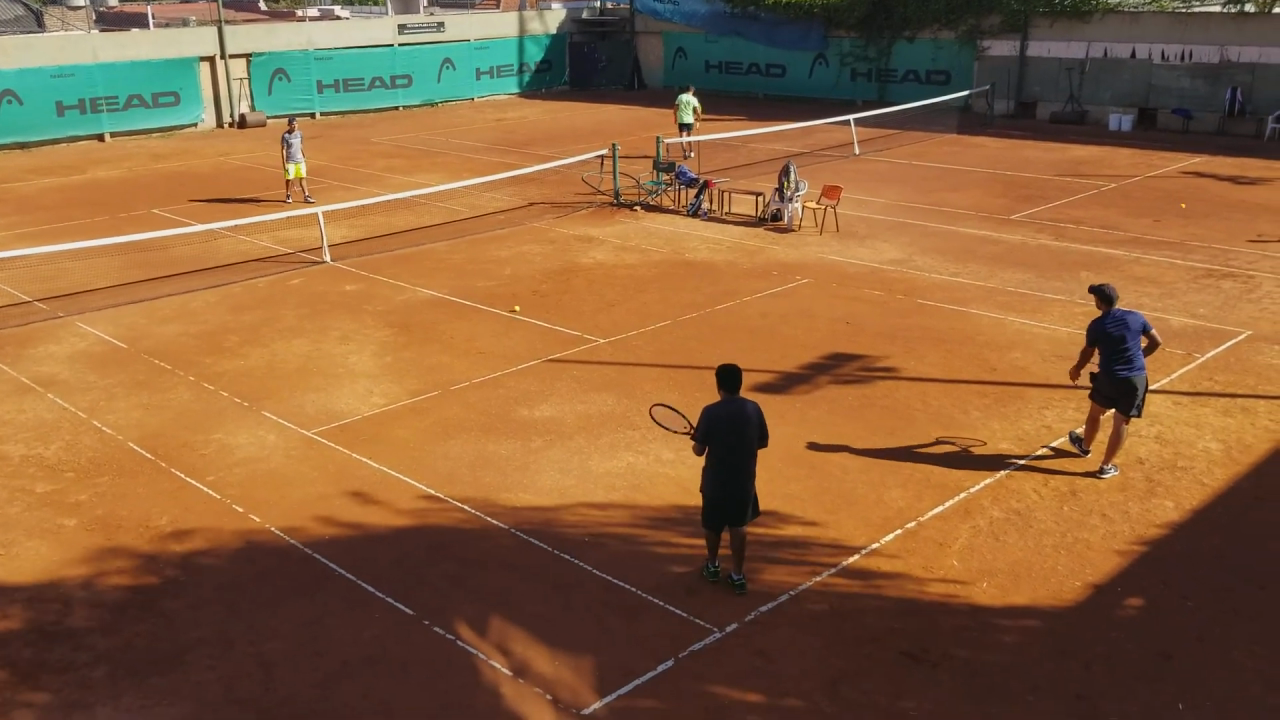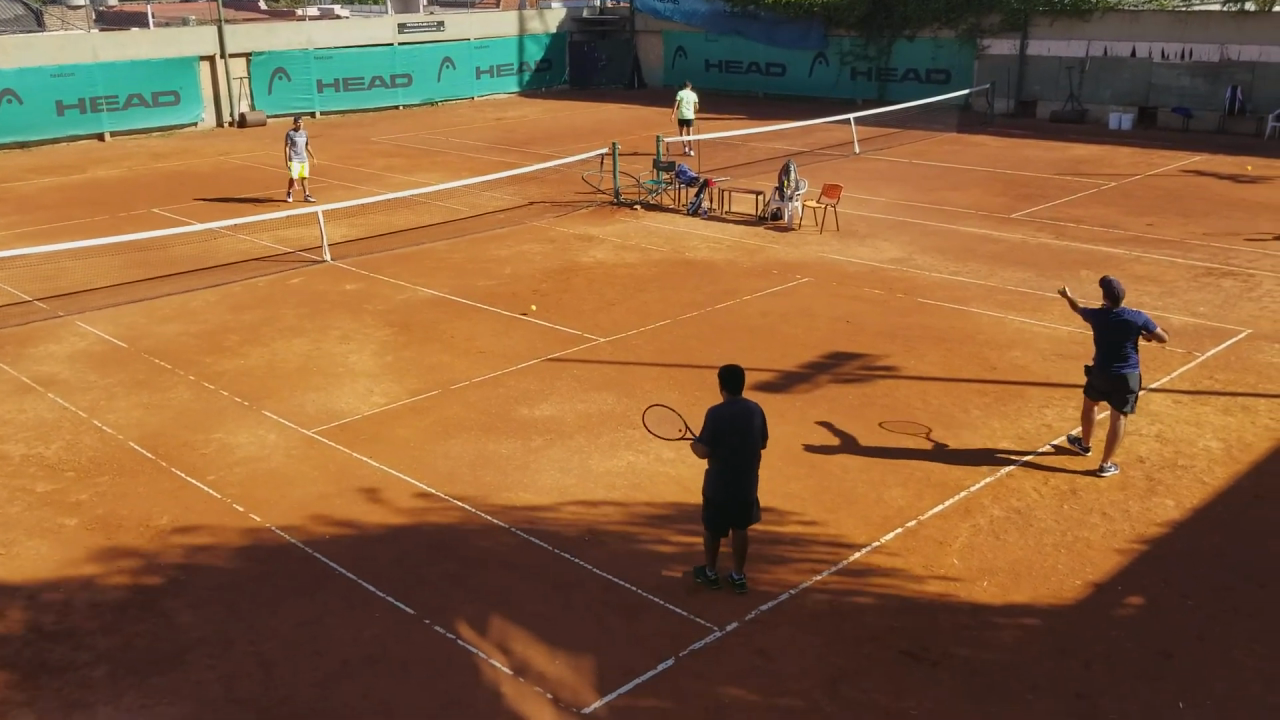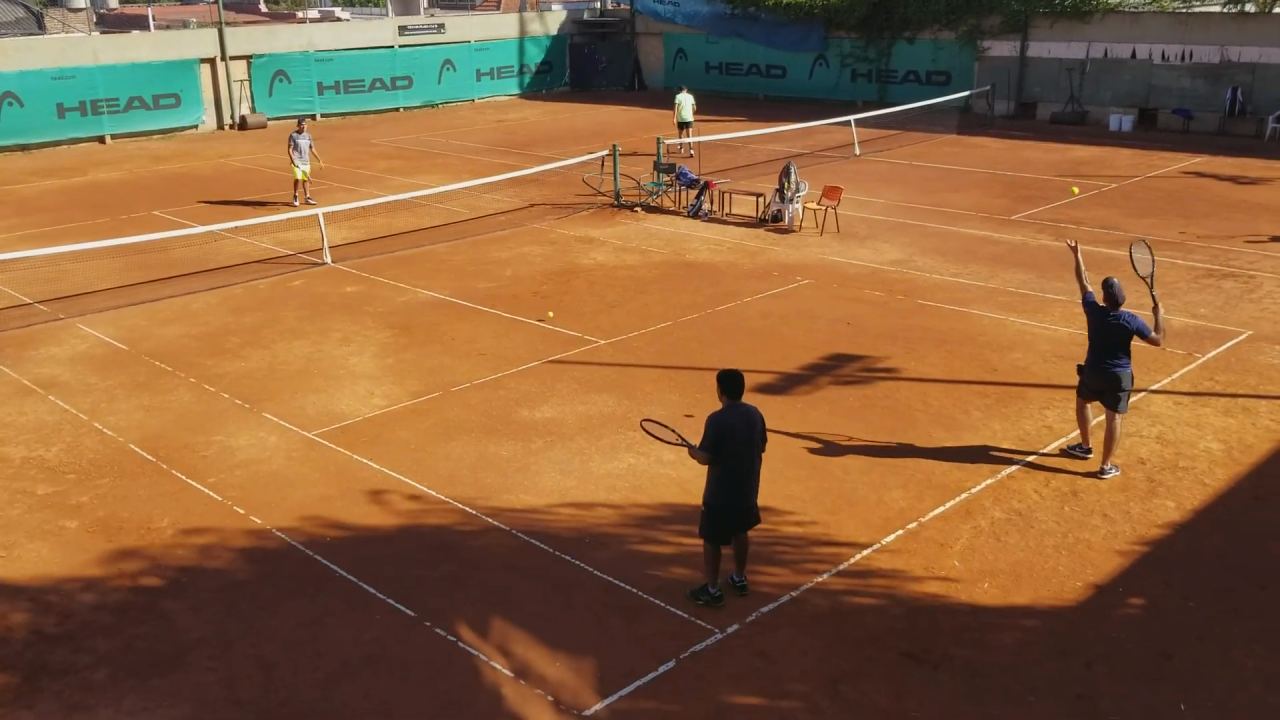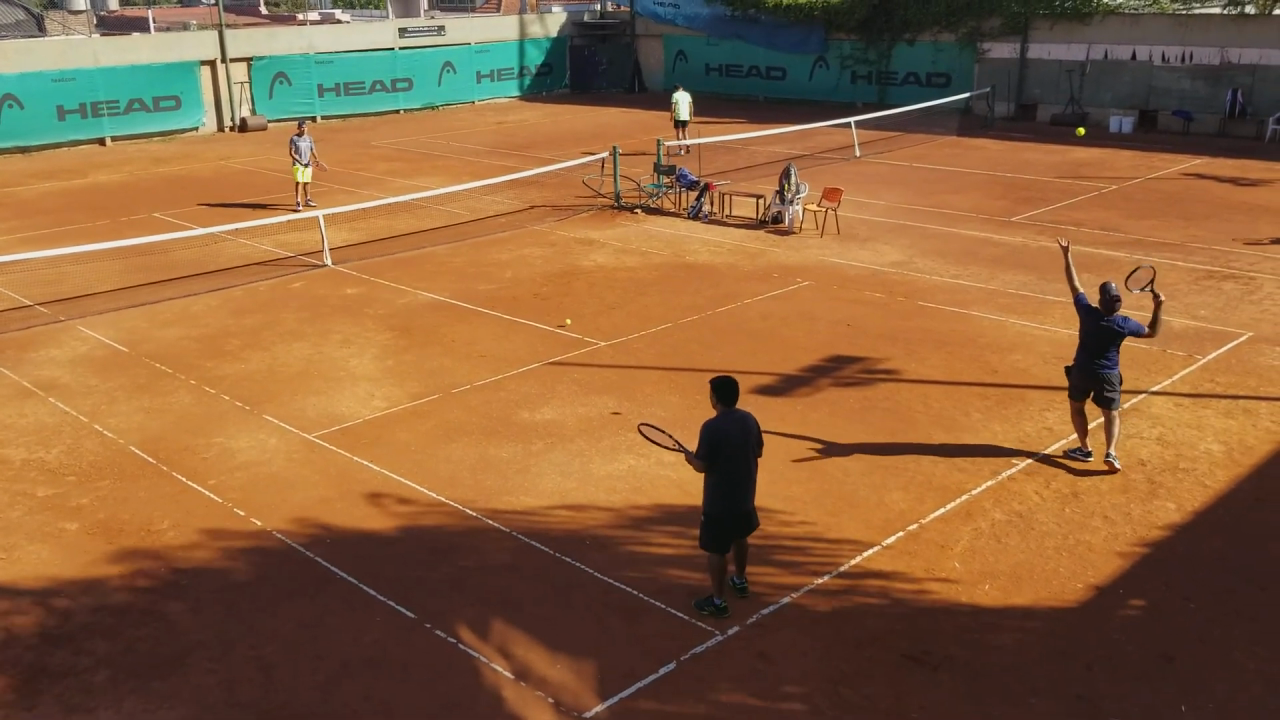
dt=0.2s
person 1, frame 1
left shoulder: (711, 412)
right shoulder: (753, 409)
left elbow: (699, 450)
right elbow: (763, 442)
left wrist: (696, 445)
left hip: (715, 482)
right hip: (744, 481)
left knee: (713, 526)
right knee: (739, 526)
left ankle: (712, 565)
right ankle: (738, 576)
person 1, frame 2
left shoulder: (716, 413)
right shoulder: (756, 410)
left elbow: (704, 452)
right elbow: (763, 444)
left wrist: (694, 445)
left hip: (719, 485)
right hip: (747, 483)
left knee: (712, 529)
right knee: (740, 528)
left ankle: (710, 572)
right ankle: (739, 576)
person 1, frame 3
left shoulder: (717, 419)
right shoulder: (755, 414)
left elbow: (705, 458)
right elbow: (761, 447)
left wrist: (693, 452)
left hip: (720, 492)
right hip: (747, 489)
left knee: (712, 539)
right knee: (740, 532)
left ankle: (712, 590)
right ankle: (740, 578)
person 1, frame 4
left shoulder: (711, 427)
right shoulder: (750, 420)
left elbow: (701, 466)
right elbow: (758, 452)
left wrist: (690, 458)
left hip: (718, 499)
right hip: (745, 495)
left knee: (715, 549)
right knee: (739, 538)
left ankle: (718, 601)
right ankle: (740, 580)
person 2, frame 1
left shoulder: (1096, 326)
right shoulder: (1136, 318)
left elbow: (1088, 353)
right elbow: (1157, 342)
left wrist: (1076, 369)
left hip: (1109, 379)
right hip: (1136, 378)
left knee: (1095, 412)
right knee: (1122, 422)
left ankle: (1085, 446)
right ankle: (1107, 466)
person 2, frame 2
left shoulder: (1097, 316)
right shoulder: (1137, 318)
left elbow: (1078, 309)
right elbow: (1164, 338)
left wrist: (1067, 297)
right wrist: (1148, 335)
left hip: (1101, 373)
right hip: (1128, 376)
left knee: (1089, 405)
right knee: (1118, 418)
left ankle: (1084, 444)
right ankle: (1106, 464)
person 2, frame 3
left shoulder: (1094, 312)
right shoulder: (1131, 321)
left elbow: (1083, 283)
right elbow: (1158, 340)
left wrist: (1076, 255)
right wrist: (1159, 314)
left hip: (1092, 372)
right hip: (1120, 375)
left knee: (1083, 403)
right knee: (1114, 418)
left ankle: (1085, 447)
right ankle: (1106, 466)
person 2, frame 4
left shoulder: (1087, 314)
right shoulder: (1124, 324)
left elbow: (1073, 284)
right elbow: (1152, 332)
left wrist: (1067, 255)
right wrist: (1158, 307)
left hip: (1082, 372)
right hip: (1108, 375)
left knee: (1077, 406)
right knee: (1112, 415)
left ankle: (1085, 449)
right ankle: (1110, 452)
